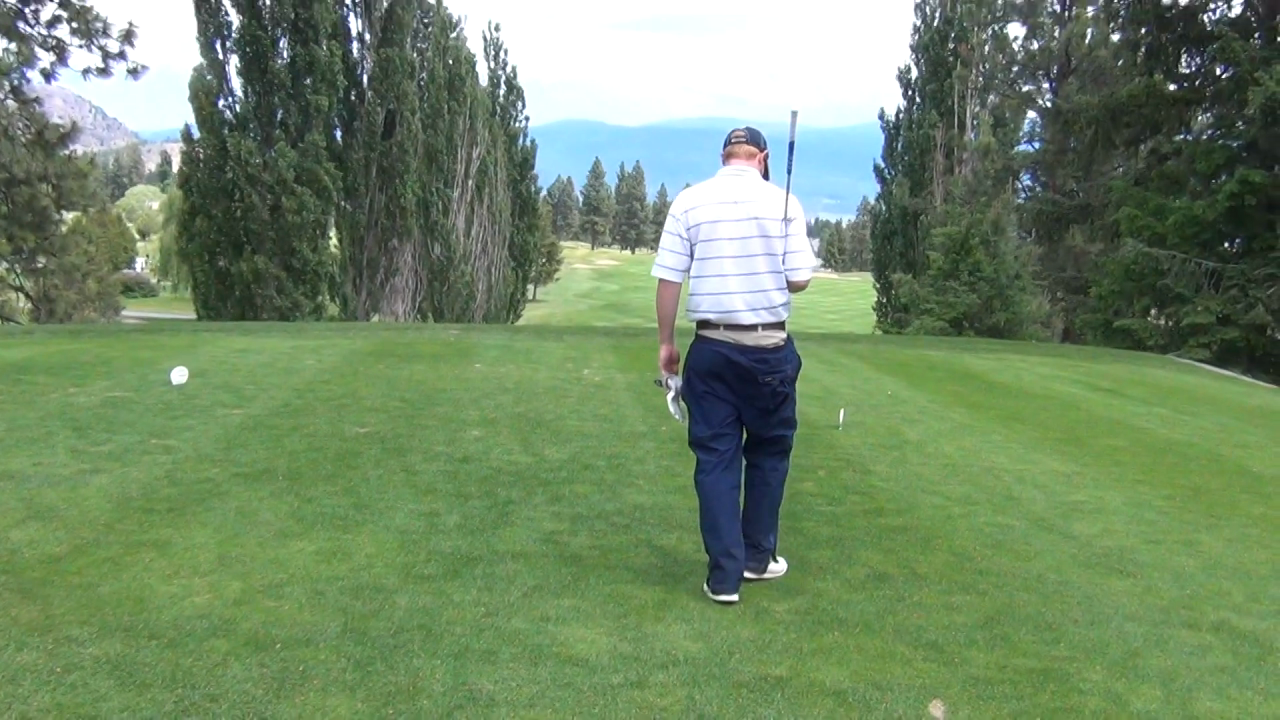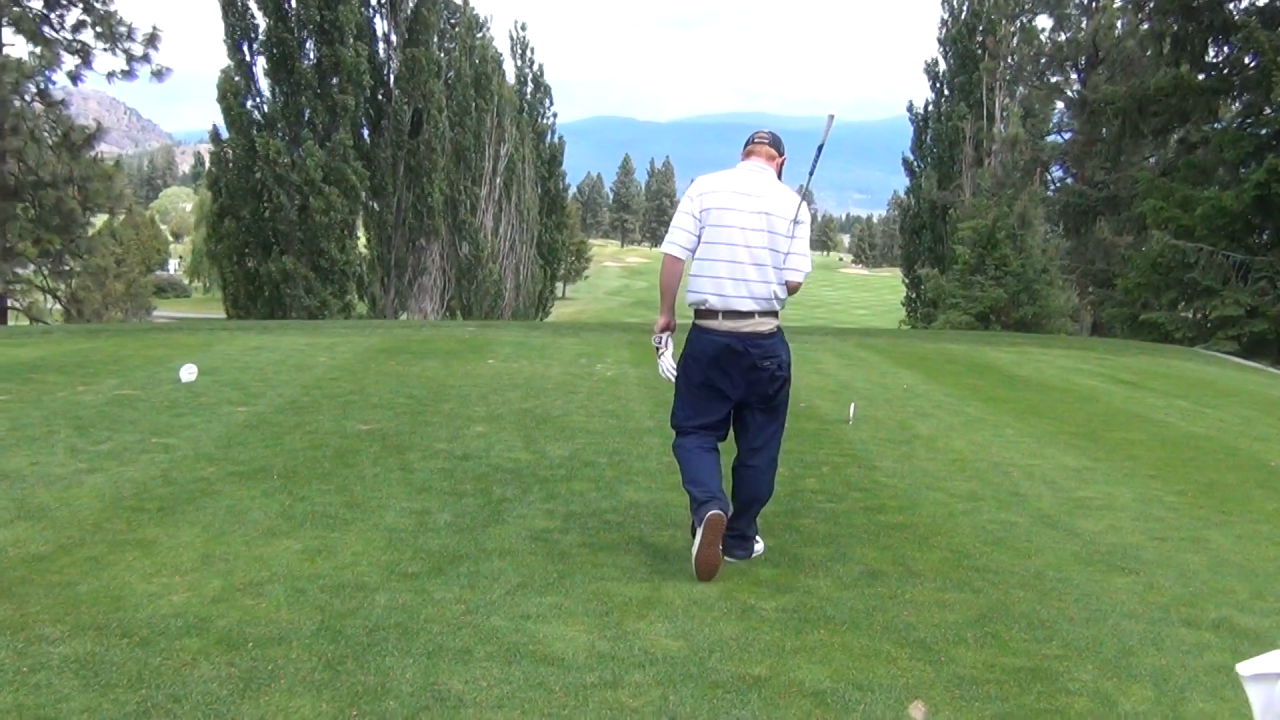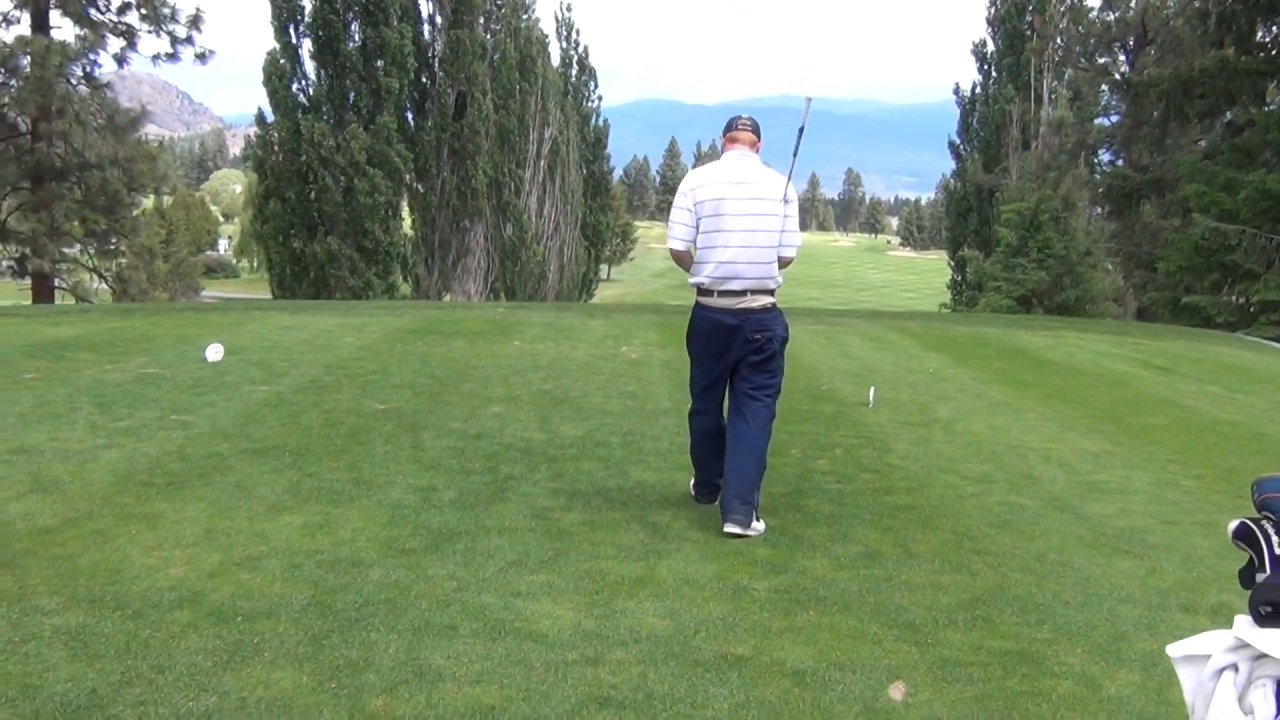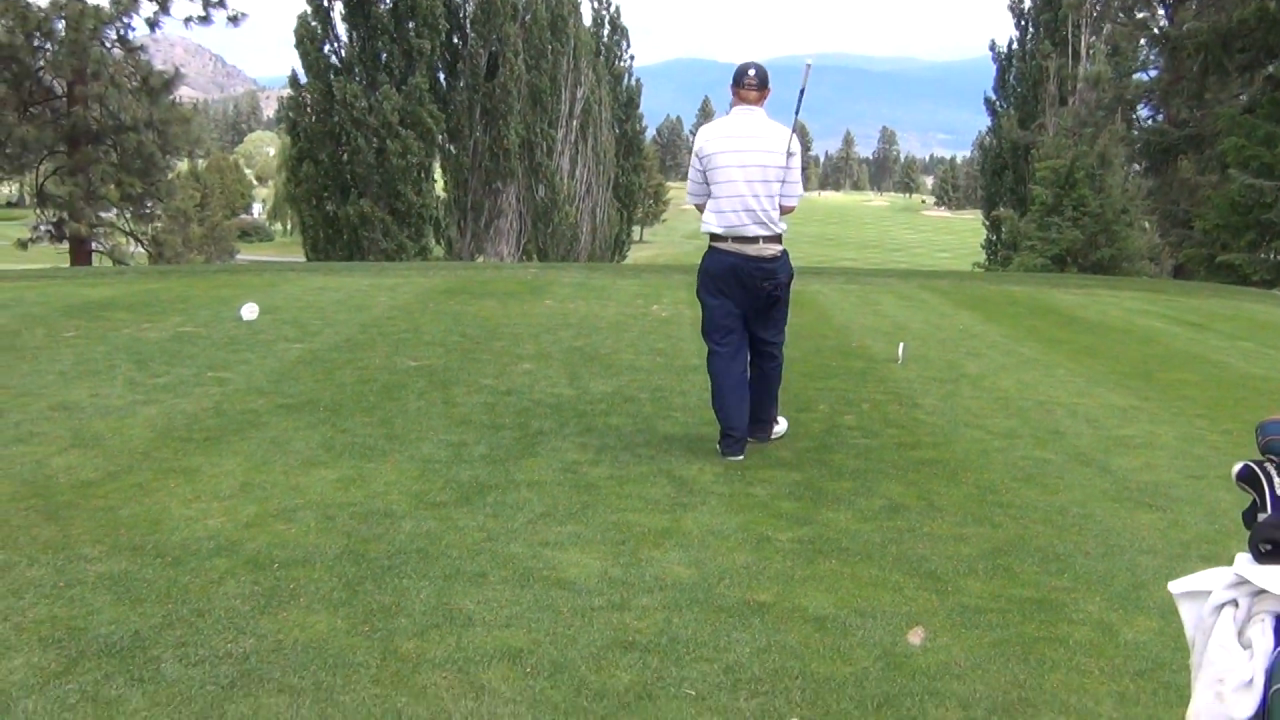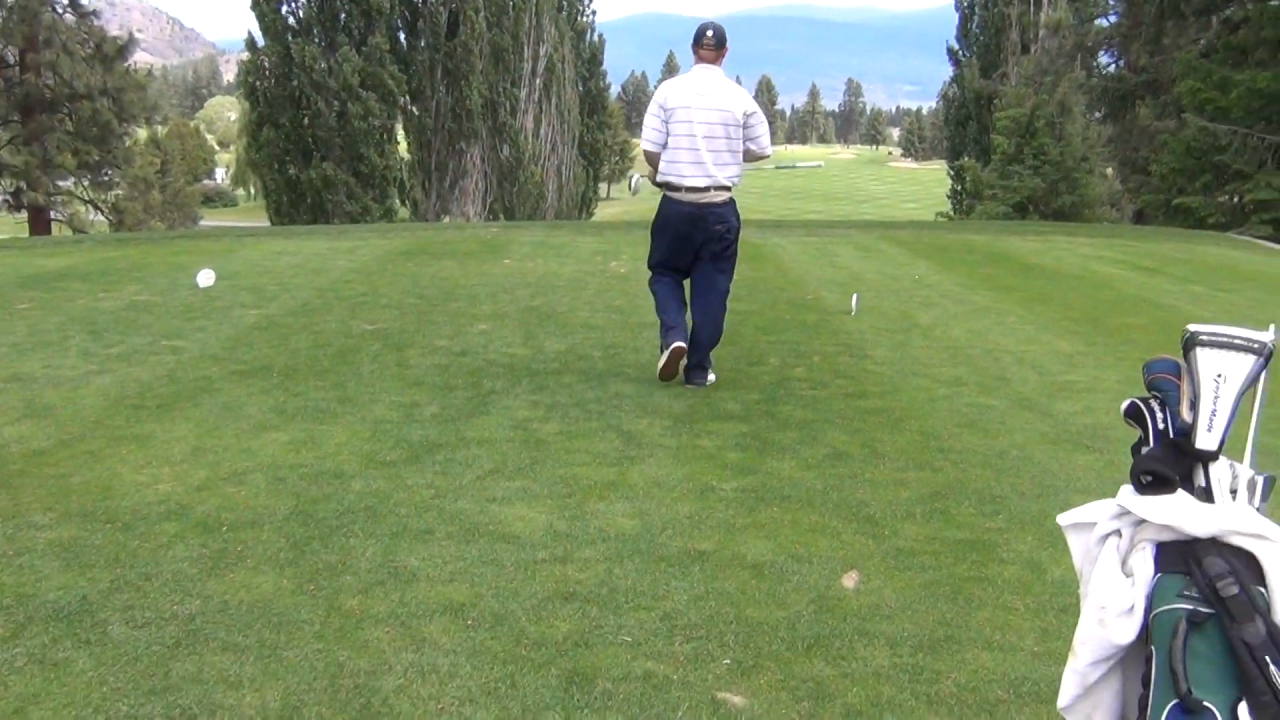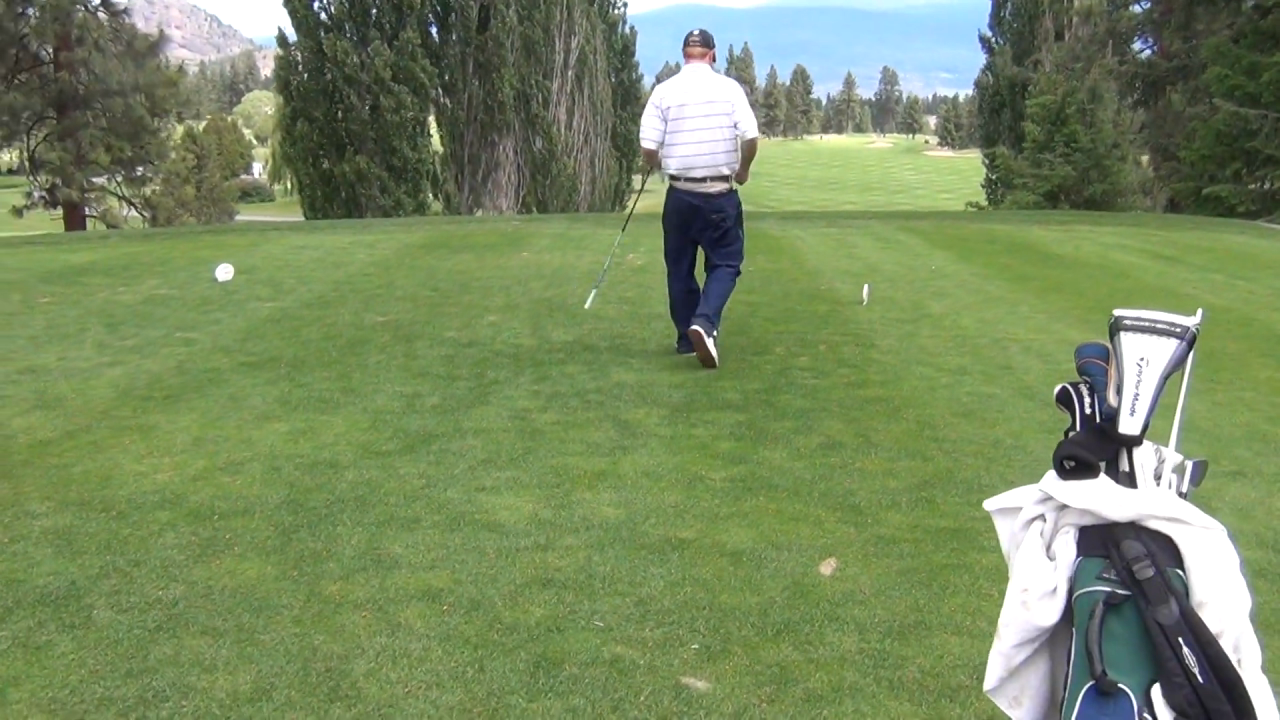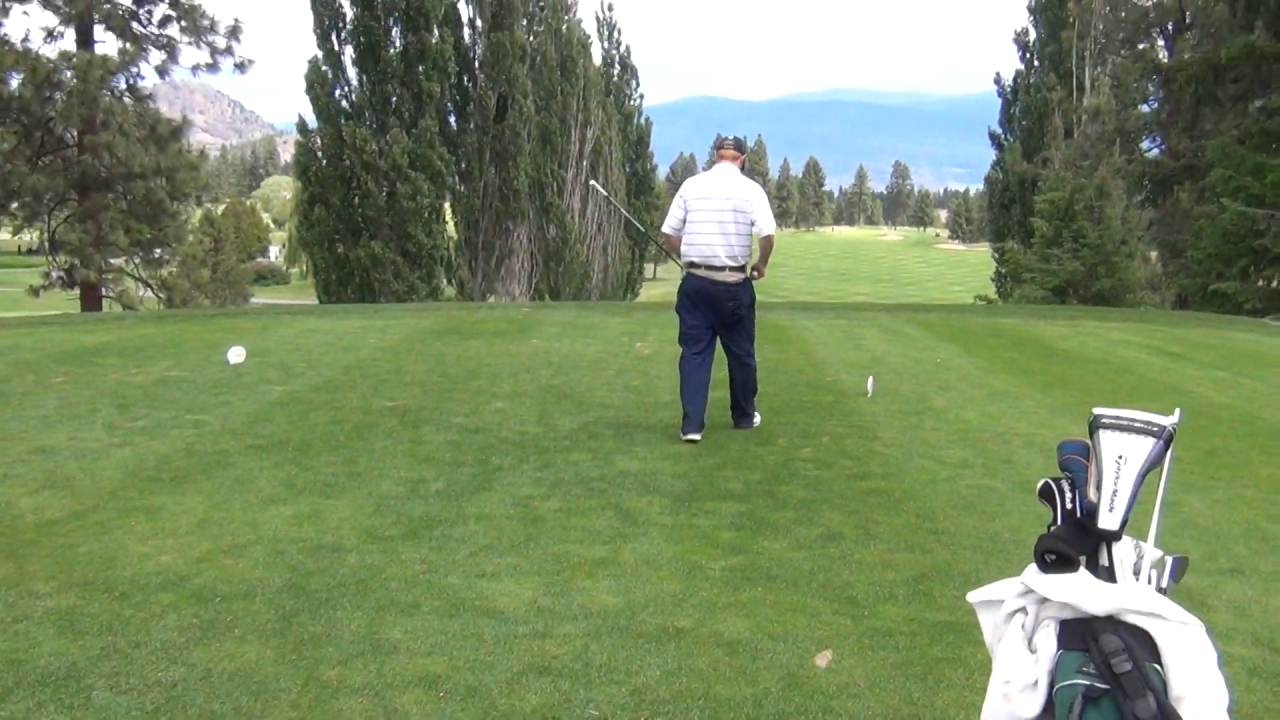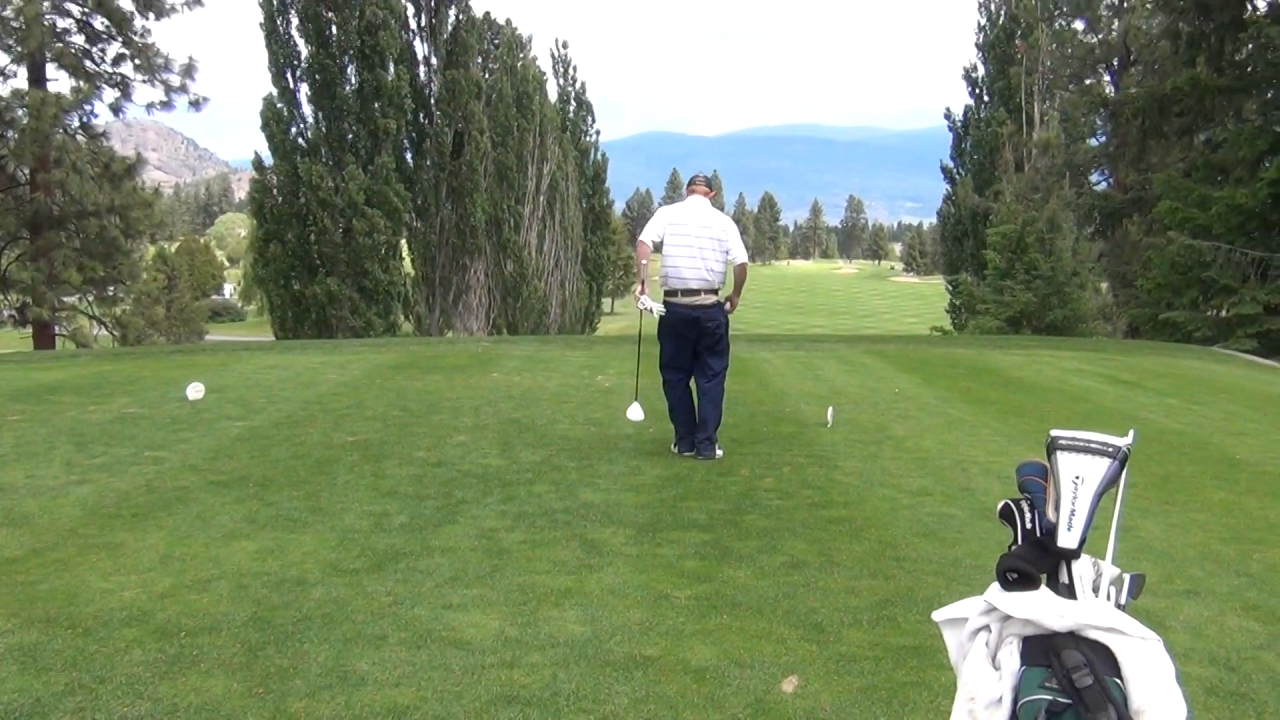
dt=0.5s
person 1, frame 1
left shoulder: (688, 201)
right shoulder: (783, 201)
left elbow: (668, 279)
right elbow: (799, 279)
left wrist: (666, 342)
left hip: (711, 348)
right hip: (769, 348)
left knee: (715, 459)
right knee: (769, 451)
left ankle: (724, 575)
right ankle: (758, 555)
person 1, frame 2
left shoulder: (703, 187)
right shoulder: (792, 203)
left elbow: (674, 255)
right elbow: (794, 282)
left wrist: (666, 312)
left hip: (708, 334)
right hip: (764, 337)
left knee: (696, 434)
right knee: (759, 442)
left ankle: (709, 508)
right ankle: (741, 539)
person 1, frame 3
left shoulder: (696, 180)
right shoulder: (780, 184)
left elbow: (678, 249)
right elbow: (786, 255)
left hip: (710, 311)
right hip: (760, 313)
left knee: (706, 403)
right knee: (754, 410)
left ankle: (707, 486)
right ankle: (739, 509)
person 1, frame 4
left shoulder: (707, 135)
right shoulder: (784, 137)
left elbow: (698, 200)
right elbow: (789, 204)
left hip: (721, 256)
right hip: (769, 257)
left knee: (725, 347)
right knee: (768, 344)
left ankle: (733, 439)
right ankle: (763, 423)
person 1, frame 5
left shoulder: (668, 90)
right shoulder: (740, 97)
left elbow: (650, 150)
right elbow: (763, 149)
left wrist: (657, 172)
left hip: (676, 204)
right hip: (719, 208)
left knee: (665, 276)
right knee: (712, 288)
left ankle: (674, 337)
right ankle: (698, 369)
person 1, frame 6
left shoulder: (663, 91)
right shoulder: (729, 87)
left elbow: (649, 148)
right elbow: (750, 136)
left wrist: (657, 164)
right wrist: (742, 169)
left hip: (680, 194)
right hip: (720, 195)
left knee: (679, 268)
right knee: (724, 266)
left ankle: (685, 338)
right ankle: (703, 323)
person 1, frame 7
left shoulder: (691, 185)
right shoulder: (751, 189)
left elbow: (669, 232)
right elbow: (767, 234)
right wrist: (762, 264)
left hip: (695, 282)
right hip: (734, 283)
left knee: (694, 352)
right knee: (740, 352)
left ankle: (692, 423)
right ankle: (744, 415)
person 1, frame 8
left shoulder: (667, 213)
right shoulder: (723, 220)
left elbow: (644, 242)
right elbow: (741, 262)
left wrist: (641, 281)
right wrist: (736, 295)
left hip: (674, 307)
right hip: (710, 308)
left knee: (675, 374)
right knee: (711, 375)
left ankle: (685, 442)
right ankle: (706, 443)
